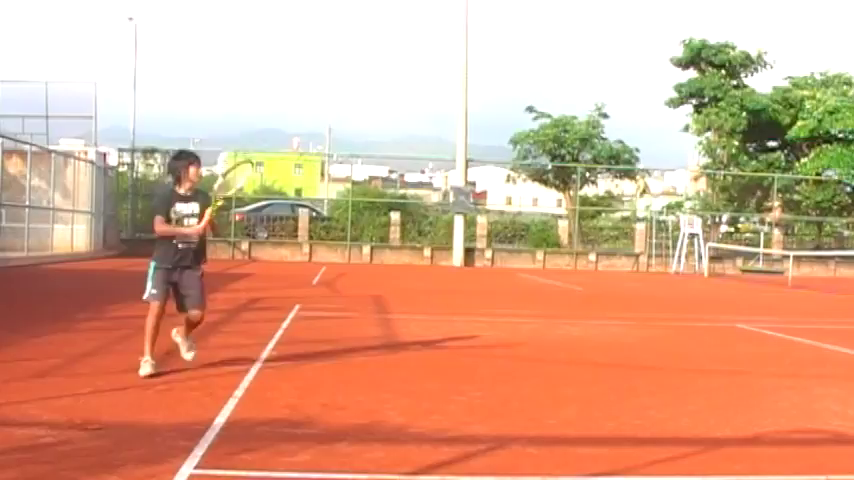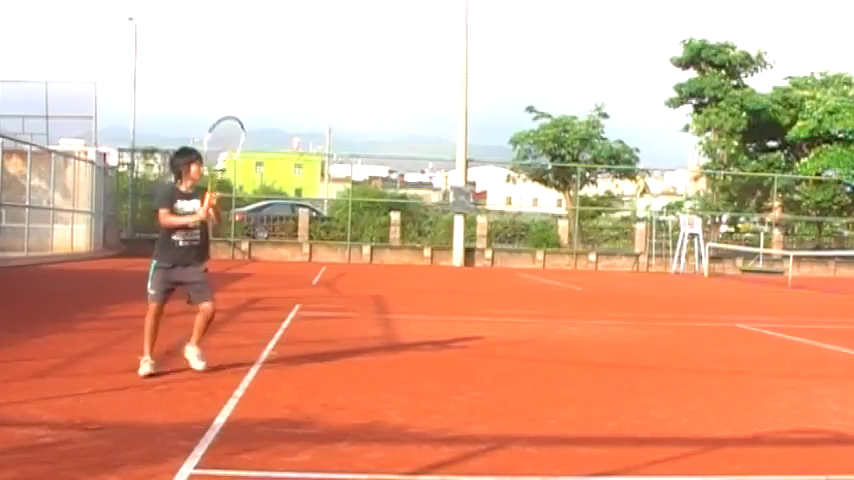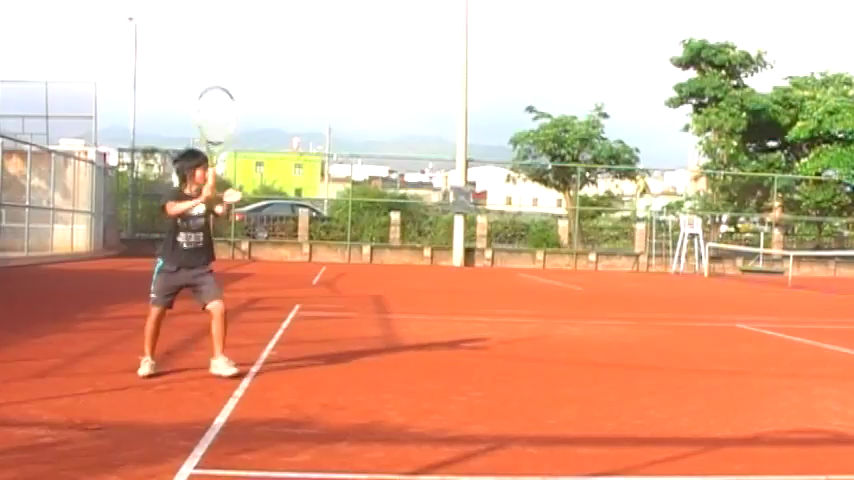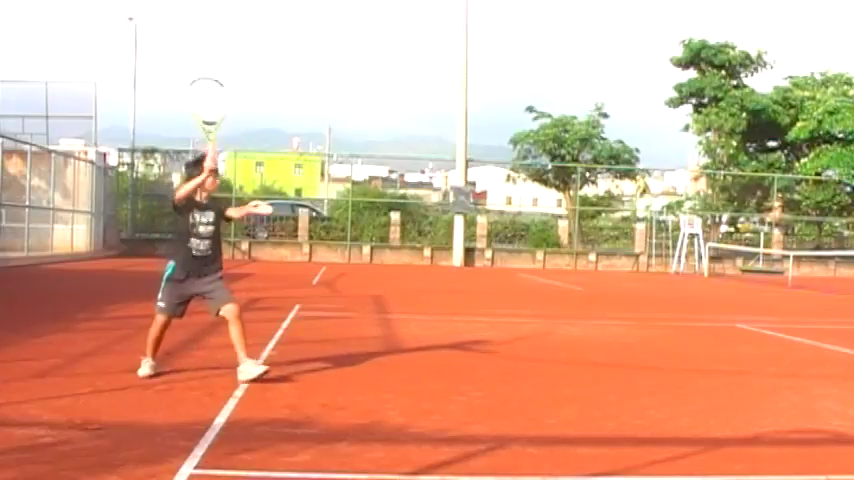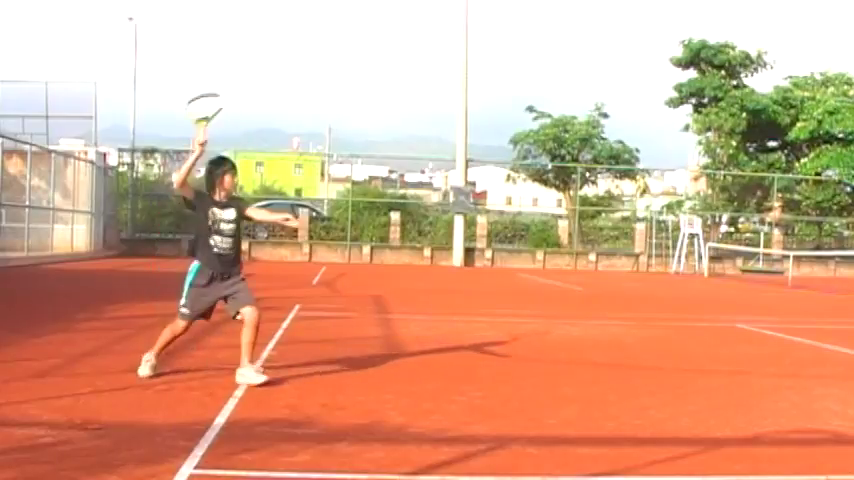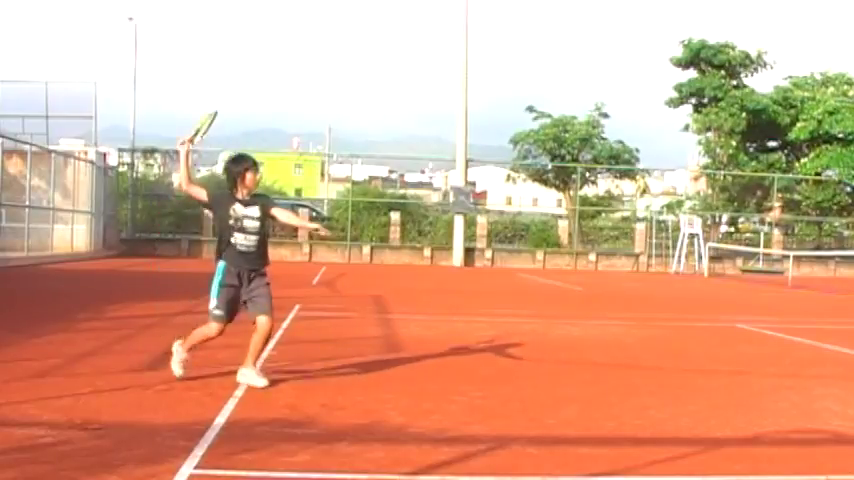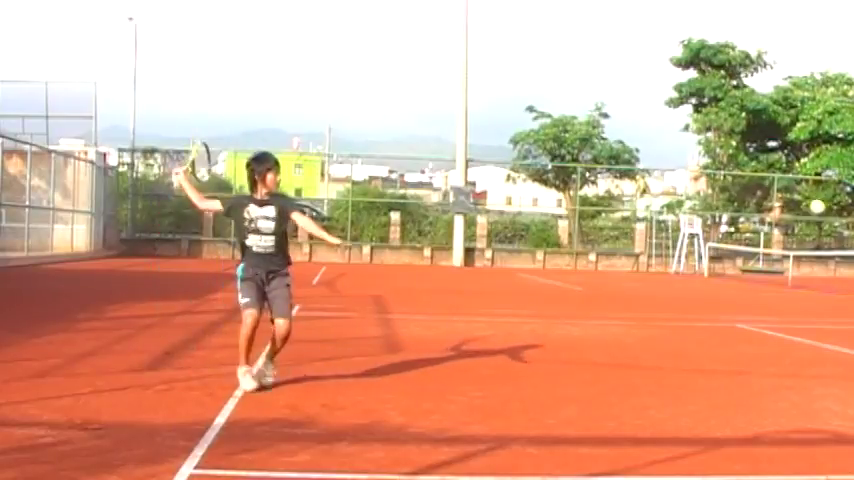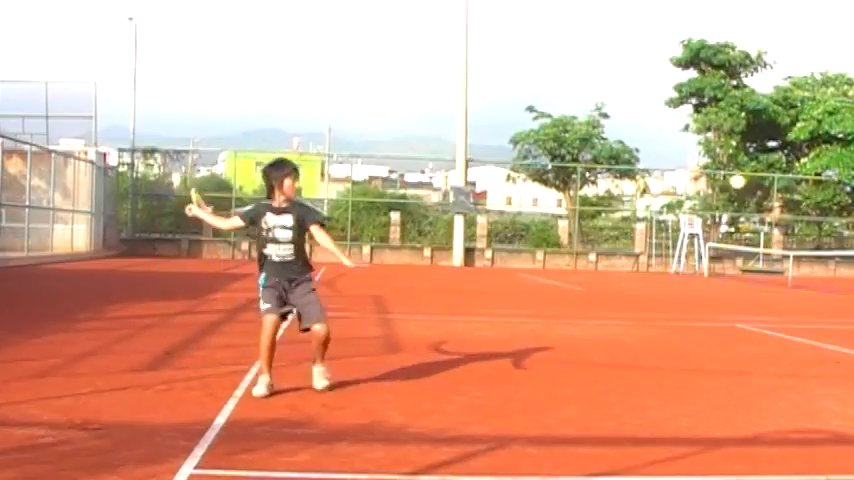
dt=0.1s
person 1, frame 1
left shoulder: (202, 198)
right shoulder: (165, 196)
left elbow: (211, 228)
right elbow: (159, 229)
left wrist: (208, 222)
right wrist: (190, 230)
left hip: (191, 267)
right hip: (164, 264)
left knee: (196, 314)
right knee: (156, 308)
left ankle: (181, 333)
right ankle: (147, 359)
person 1, frame 2
left shoulder: (202, 194)
right shoulder: (167, 193)
left elbow: (215, 219)
right elbow: (164, 220)
left wrist: (212, 207)
right wrist: (194, 218)
left hip: (194, 264)
right hip: (165, 262)
left knee: (208, 308)
right knee: (154, 308)
left ankle: (193, 346)
right ankle: (147, 358)
person 1, frame 3
left shoulder: (207, 197)
right shoulder: (173, 196)
left elbow: (222, 210)
right elbow: (172, 210)
left wrist: (227, 201)
right wrist: (201, 198)
left hip: (199, 267)
right hip: (170, 266)
left knee: (218, 308)
right knee: (155, 313)
left ankle: (219, 360)
right ankle: (148, 359)
person 1, frame 4
left shoulder: (216, 205)
right shoulder: (183, 201)
left elbow: (234, 213)
right elbow: (178, 194)
left wrist: (250, 207)
right wrist: (205, 171)
left hip: (210, 275)
right hip: (180, 273)
left knee: (233, 312)
right knee: (162, 320)
left ankle: (245, 365)
right ankle: (148, 360)
person 1, frame 5
left shoulder: (237, 204)
right shoulder: (201, 200)
left elbow: (257, 214)
right elbow: (177, 183)
left wrist: (282, 217)
right wrist: (196, 153)
left hip: (232, 275)
right hip: (203, 273)
left knee: (252, 316)
right knee: (182, 324)
left ankle: (247, 368)
right ankle: (151, 357)
person 1, frame 6
left shoulder: (262, 201)
right shoulder: (222, 199)
left elbow: (283, 215)
right elbow: (186, 186)
left wrist: (311, 225)
right wrist: (184, 155)
left hip: (256, 274)
right hip: (228, 272)
left knee: (265, 324)
right knee: (216, 328)
left ankle: (248, 368)
right ankle: (183, 347)
person 1, frame 7
left shoulder: (282, 202)
right shoulder: (241, 203)
left elbow: (303, 221)
right elbow: (203, 204)
left wrist: (329, 237)
right wrist: (184, 180)
left hip: (278, 274)
right hip: (250, 272)
left knee: (283, 327)
right knee: (250, 319)
left ankle: (269, 361)
right ankle: (243, 367)
person 1, frame 8
left shoulder: (301, 210)
right shoulder: (259, 211)
left elbow: (320, 235)
right elbow: (225, 224)
left wrist: (342, 257)
right wrist: (198, 212)
left hip: (300, 281)
right hip: (271, 280)
left knee: (321, 331)
right knee: (270, 324)
left ankle: (318, 364)
right ankle: (265, 376)
